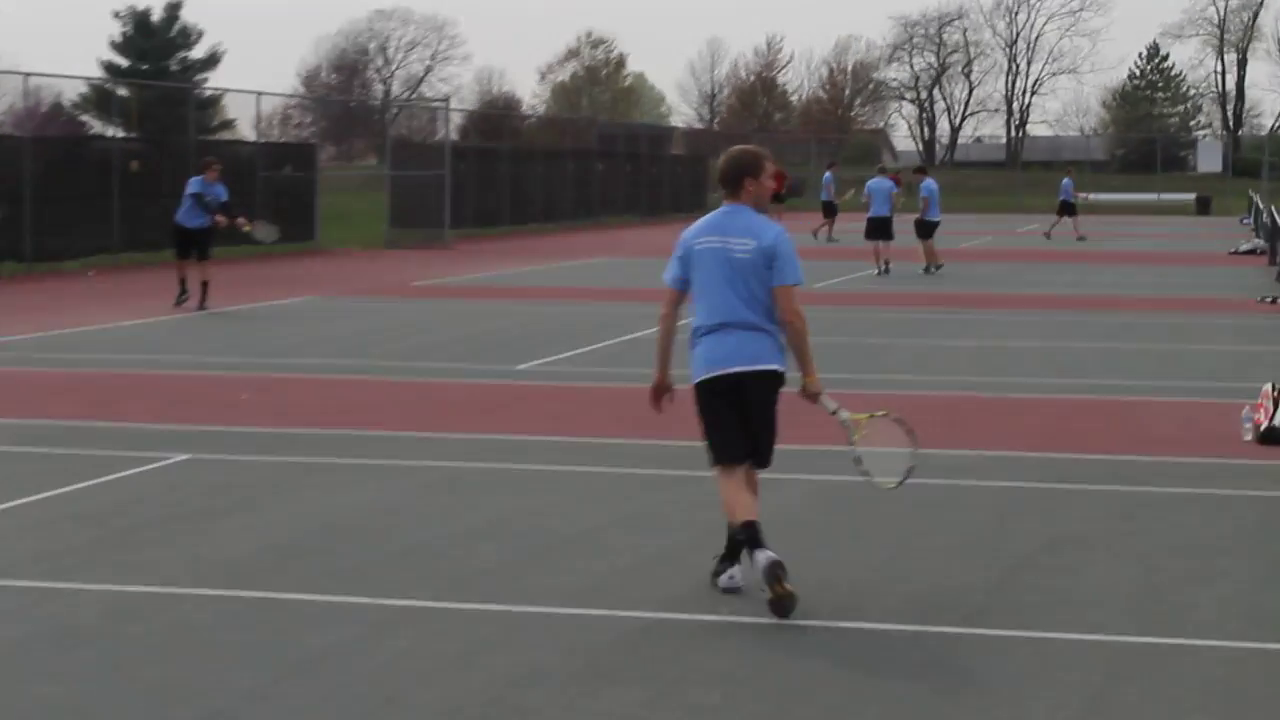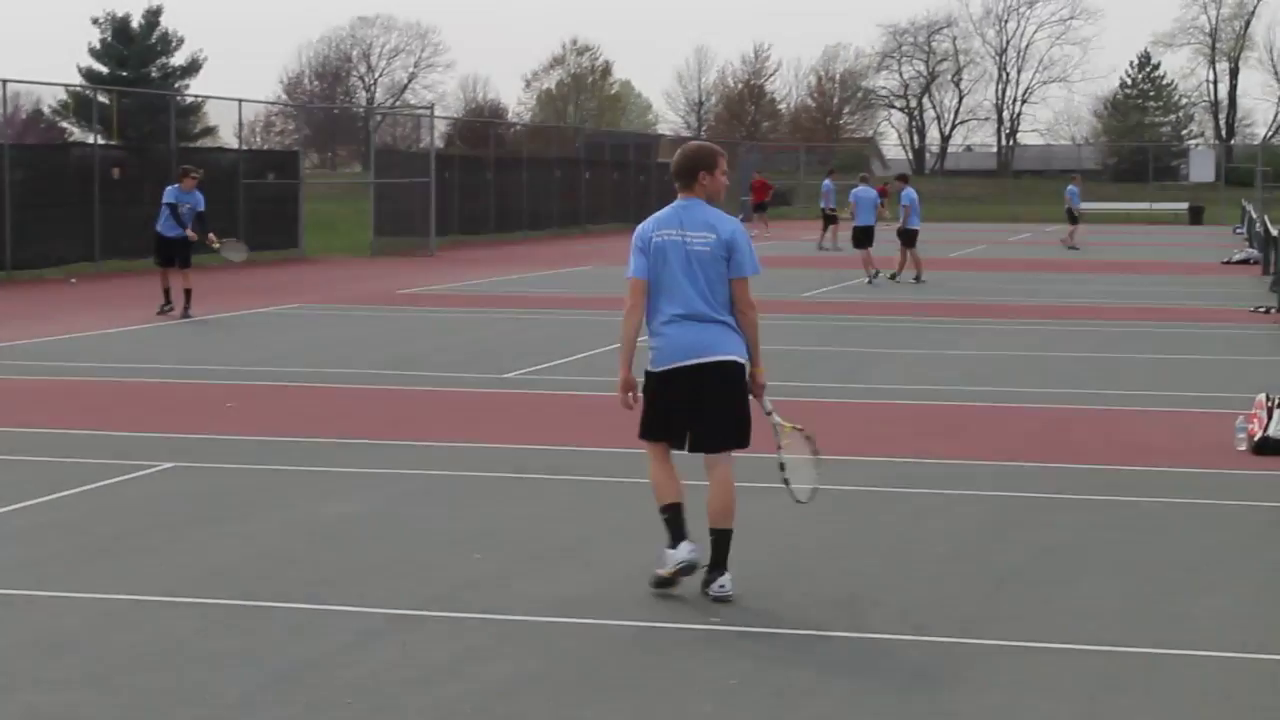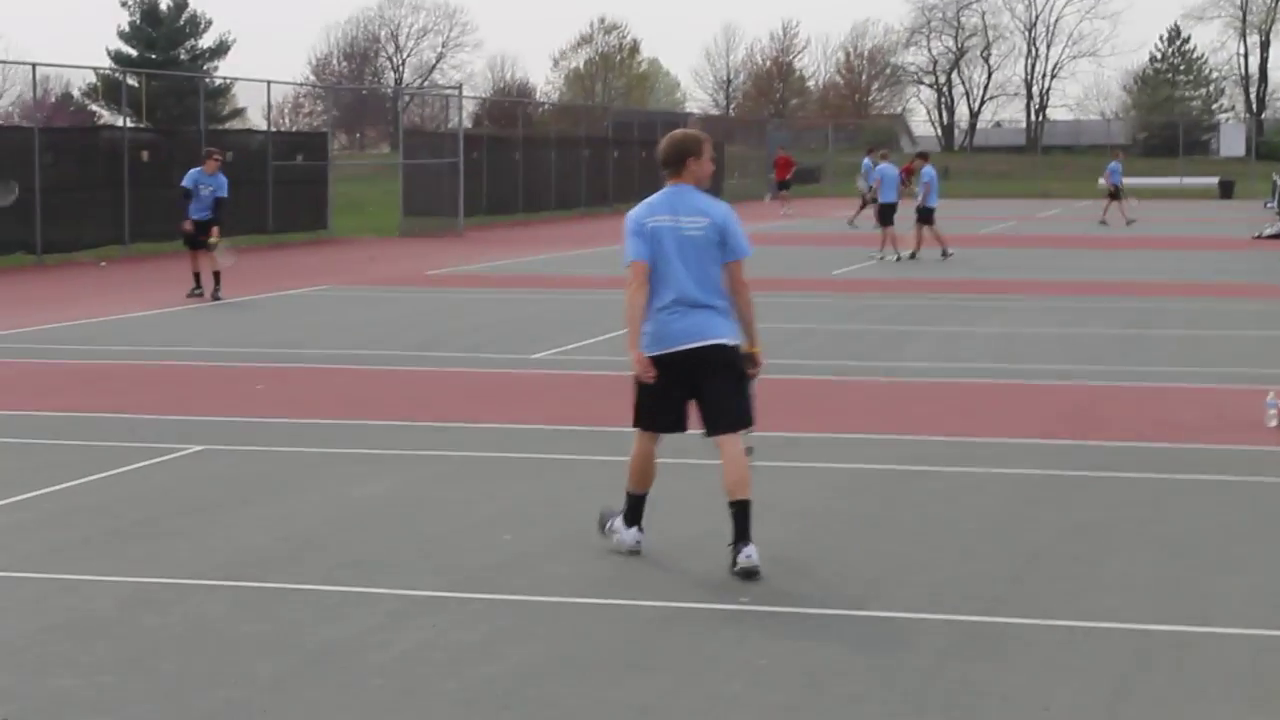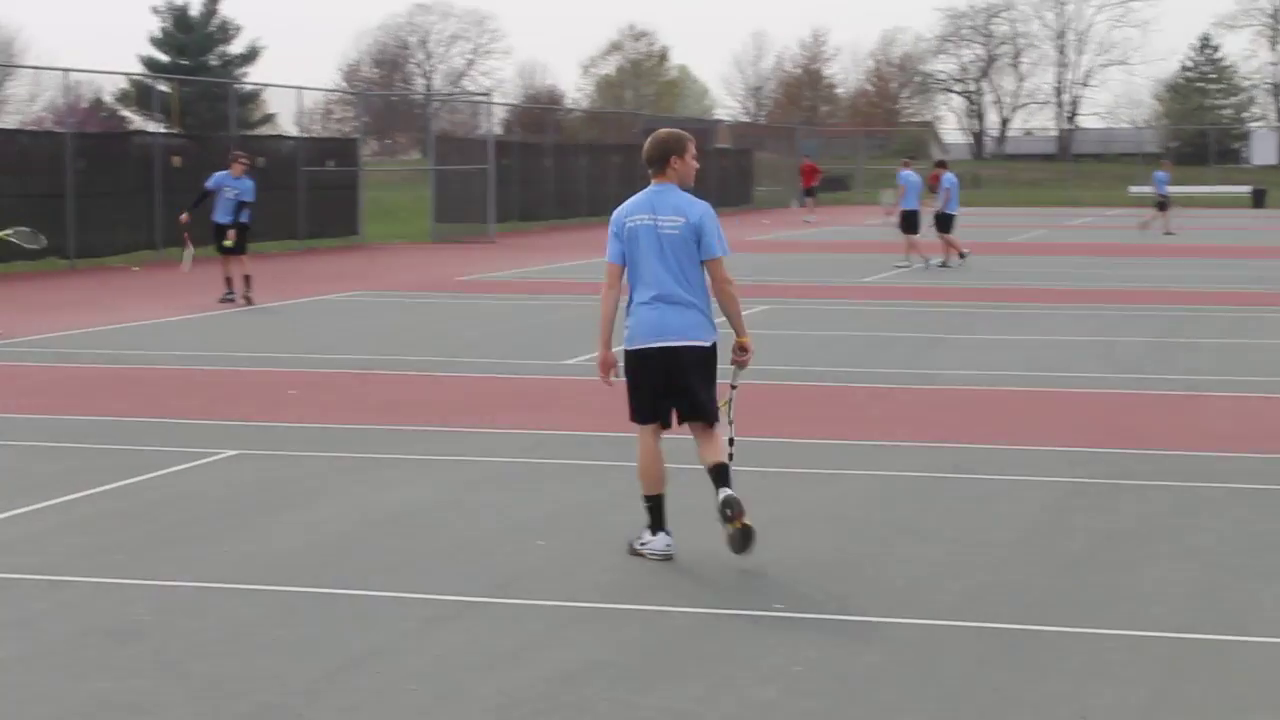
dt=0.2s
person 1, frame 1
left shoulder: (692, 237)
right shoulder: (772, 236)
left elbow: (669, 310)
right elbow: (789, 314)
left wrist: (662, 373)
right wrist: (808, 373)
left hip: (711, 366)
right hip: (763, 364)
left knee: (731, 473)
right knee: (747, 470)
left ankle: (762, 555)
right ankle: (731, 562)
person 1, frame 2
left shoulder: (648, 230)
right shoulder: (729, 229)
left elbow: (635, 304)
right elbow: (744, 306)
left wrist: (625, 368)
right wrist: (756, 366)
left hip: (668, 357)
right hip: (723, 357)
left knee: (657, 450)
right knee: (719, 463)
left ankle: (679, 544)
right ankle: (718, 569)
person 1, frame 3
left shoulder: (640, 216)
right shoulder: (720, 214)
left elbow: (638, 286)
right elbow: (738, 287)
left wrist: (636, 350)
right wrist: (751, 345)
left hip: (663, 343)
right hip: (717, 341)
left knee: (647, 437)
right knee: (730, 443)
left ankle: (629, 526)
right ankle: (743, 543)
person 1, frame 4
left shoulder: (623, 215)
right shoulder: (698, 212)
left elbow: (611, 285)
right elbow: (720, 282)
left wrist: (604, 346)
right wrist: (741, 336)
left hip: (643, 339)
right hip: (695, 337)
left knee: (648, 434)
right knee: (704, 427)
left ankle: (657, 532)
right ankle: (727, 496)
